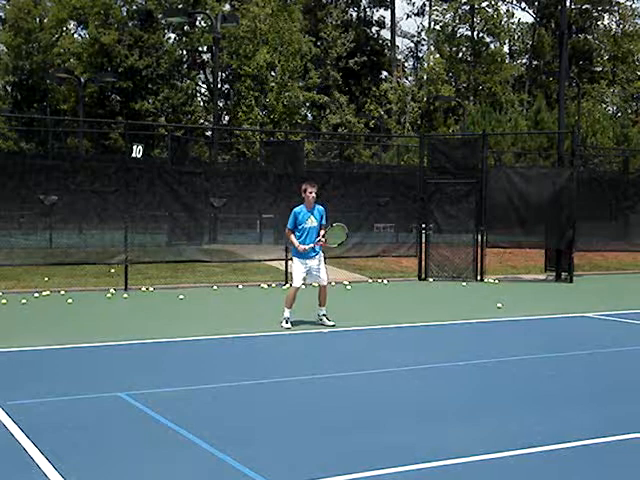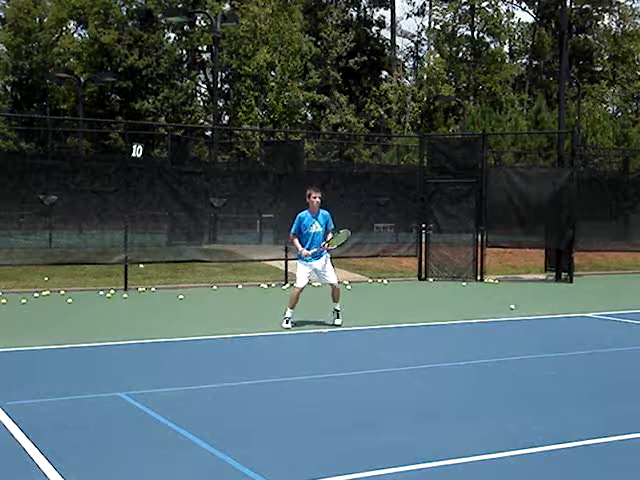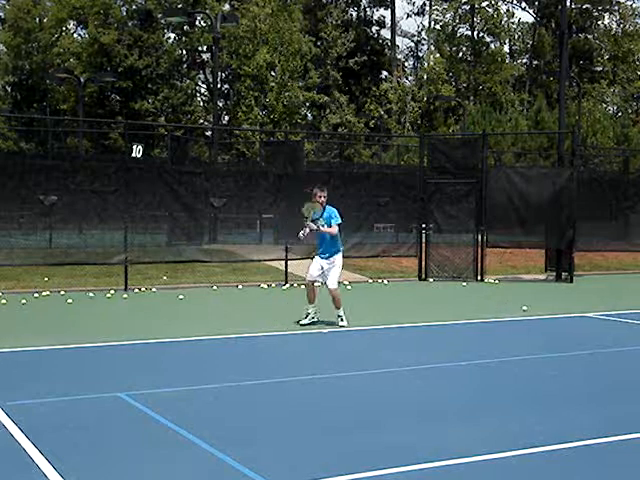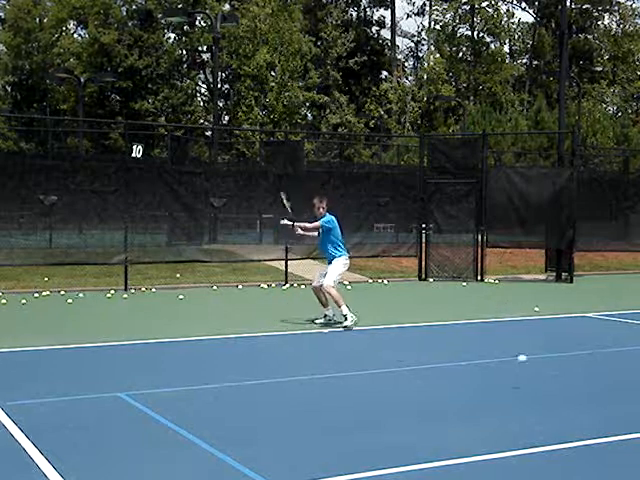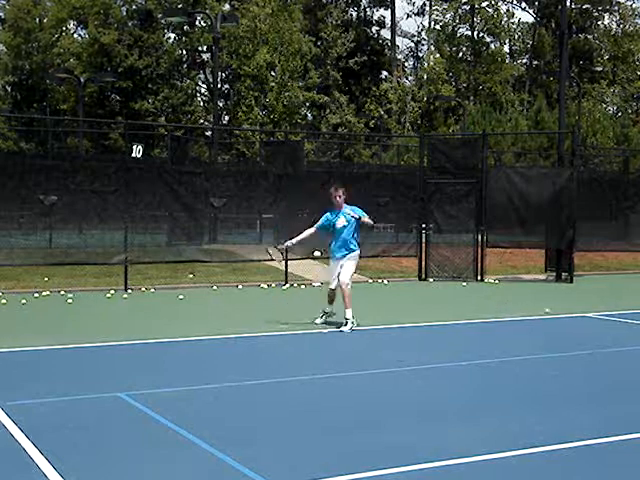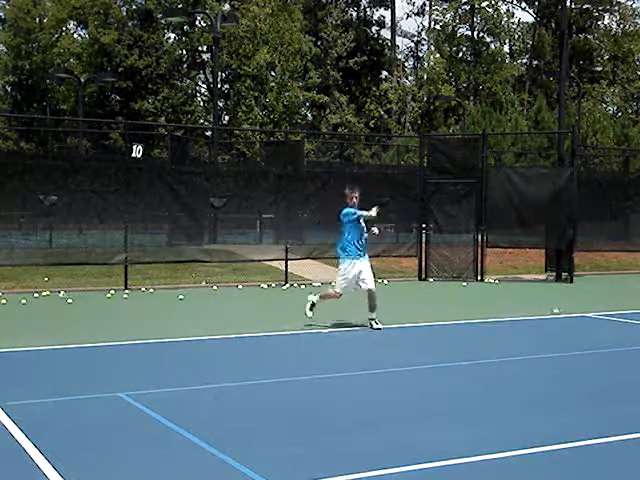
dt=0.3s
person 1, frame 1
left shoulder: (320, 210)
right shoulder: (296, 211)
right elbow: (288, 232)
left wrist: (321, 237)
right wrist: (297, 245)
left hip: (316, 255)
right hip: (300, 256)
left knee: (324, 284)
right knee: (296, 285)
left ankle: (322, 315)
right ankle: (286, 317)
person 1, frame 2
left shoulder: (326, 215)
right shoulder: (301, 217)
left elbow: (330, 233)
right elbow: (293, 236)
left wrist: (327, 243)
right wrist: (300, 249)
left hip: (322, 257)
right hip: (305, 259)
left knee: (334, 284)
right knee: (299, 287)
left ankle: (337, 311)
right ankle: (288, 316)
person 1, frame 3
left shoulder: (332, 211)
left elbow: (335, 231)
right elbow: (310, 230)
left wrist: (317, 228)
left hip: (334, 256)
right hip: (320, 256)
left knee: (332, 288)
right knee: (309, 280)
left ankle: (341, 315)
right ankle: (312, 313)
person 1, frame 4
left shoulder: (330, 219)
right shoulder: (321, 222)
left elbow: (311, 226)
left wrist: (292, 224)
right wrist: (302, 232)
left hip: (340, 259)
right hip: (332, 261)
left knee: (328, 285)
right knee: (315, 286)
left ankle: (348, 315)
right ankle: (329, 315)
person 1, frame 5
left shoulder: (353, 210)
right shoulder: (329, 216)
left elbow: (370, 223)
right elbow: (313, 230)
left wrist: (358, 217)
right wrist: (294, 241)
left hip: (351, 255)
right hip: (336, 256)
left knee: (344, 283)
right knee: (332, 288)
left ankle: (349, 319)
right ankle: (328, 312)
person 1, frame 6
left shoulder: (358, 213)
right shoulder: (346, 212)
right elbow: (371, 214)
left wrist: (373, 230)
right wrist: (373, 210)
left hip: (362, 258)
right hip: (348, 260)
left knee: (371, 290)
right knee: (337, 292)
left ankle: (372, 318)
right ankle: (314, 299)
